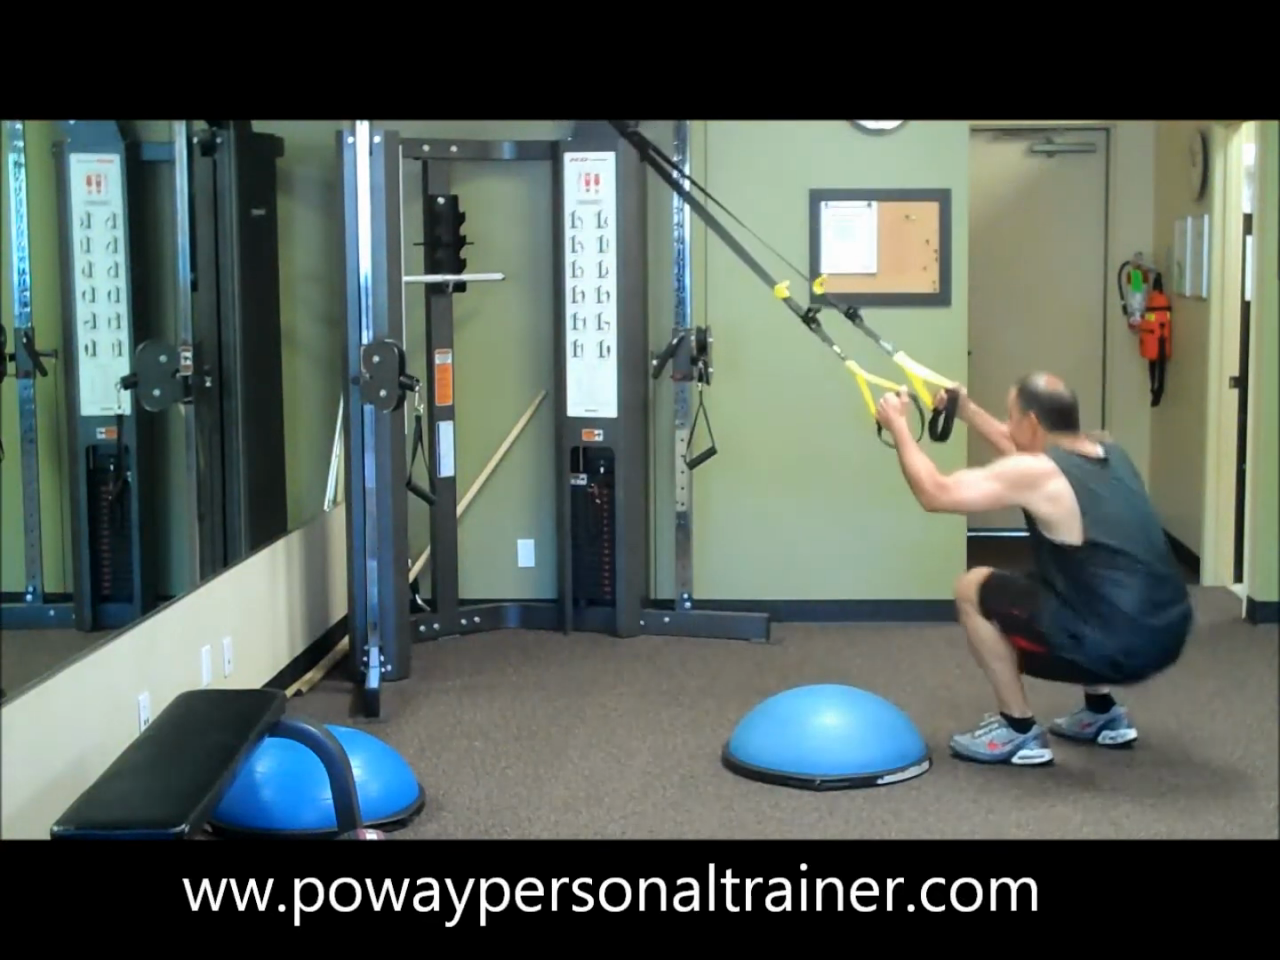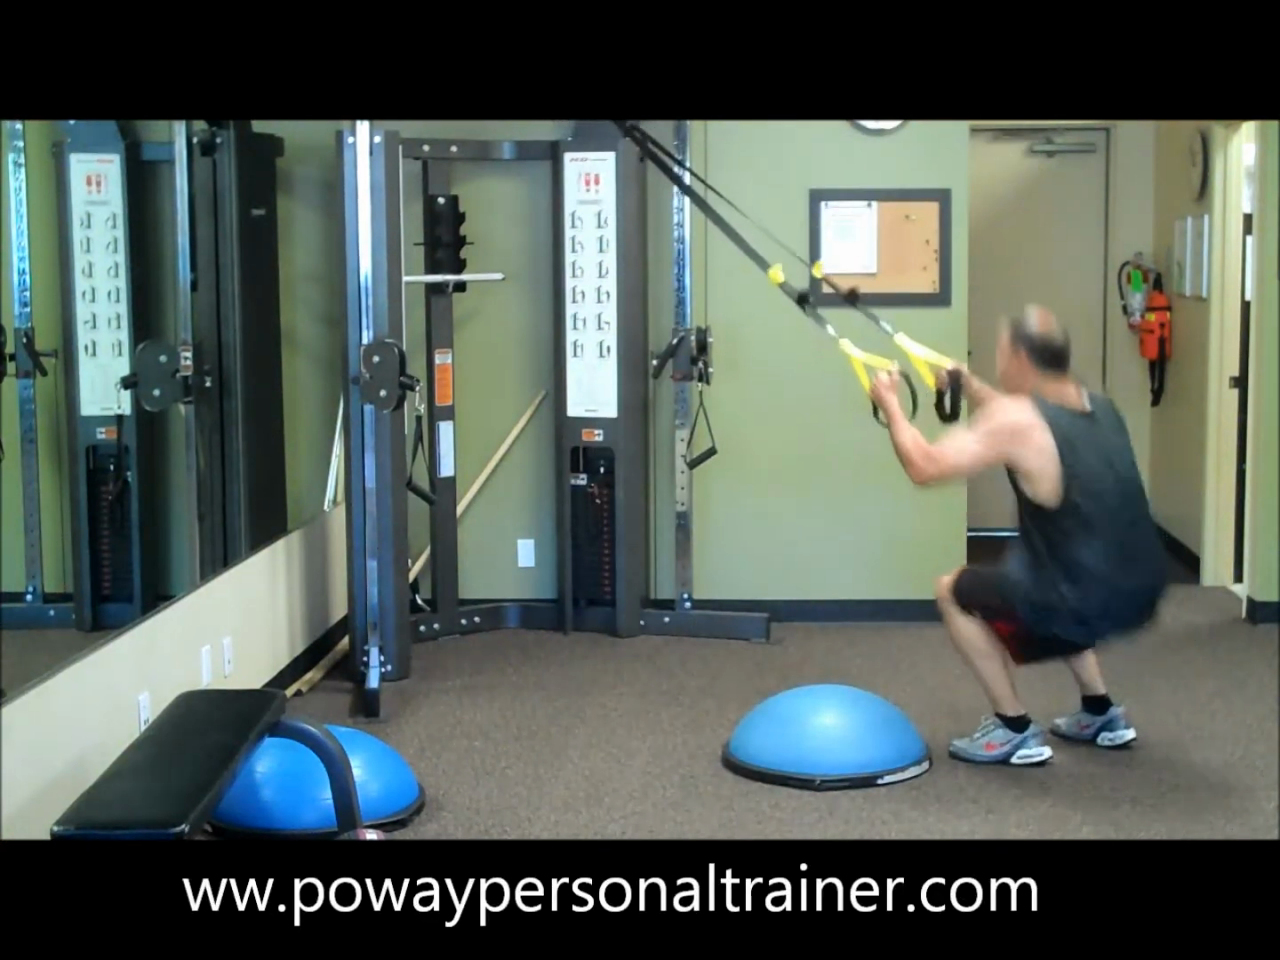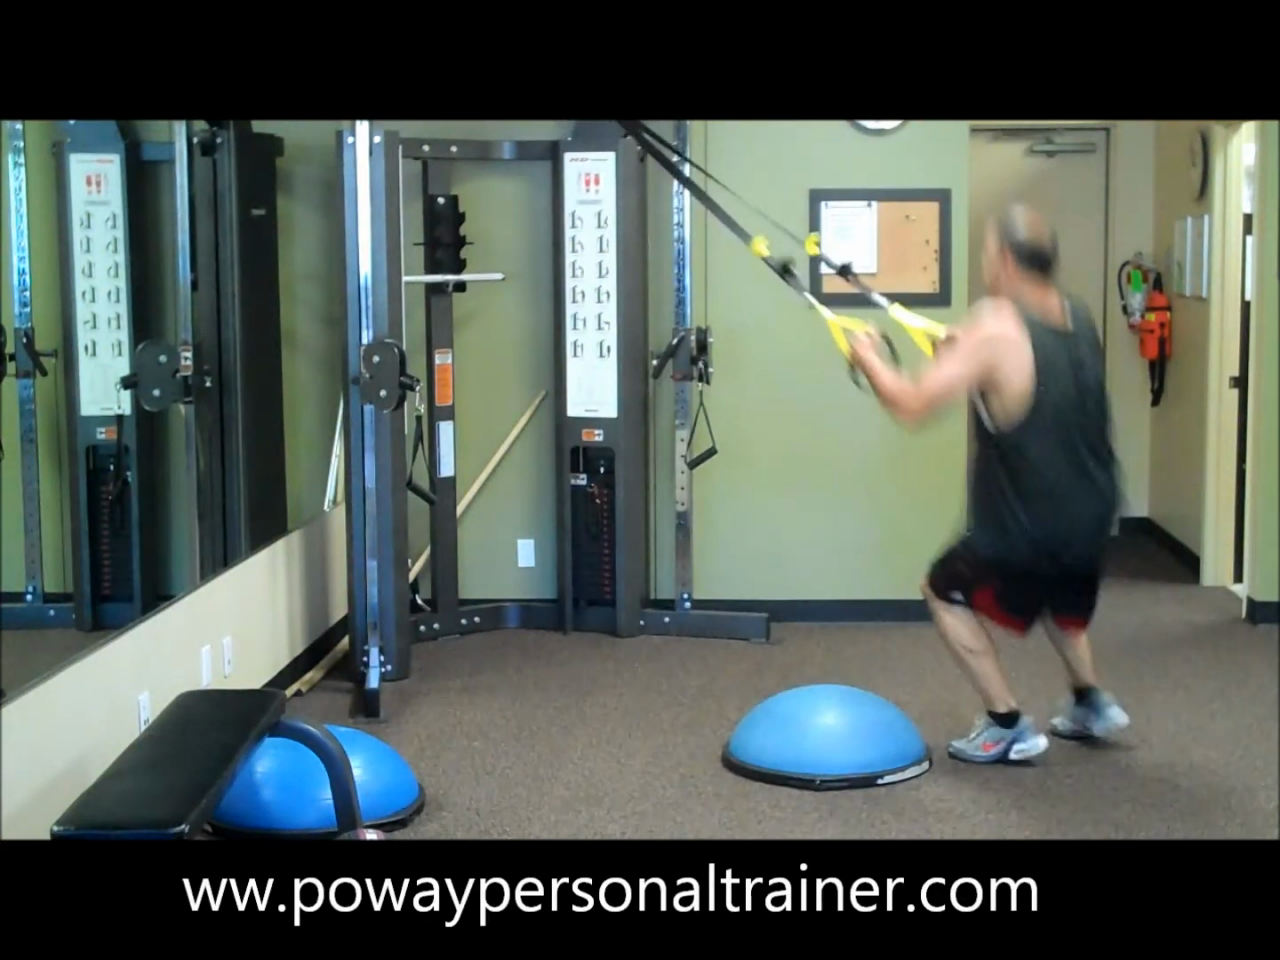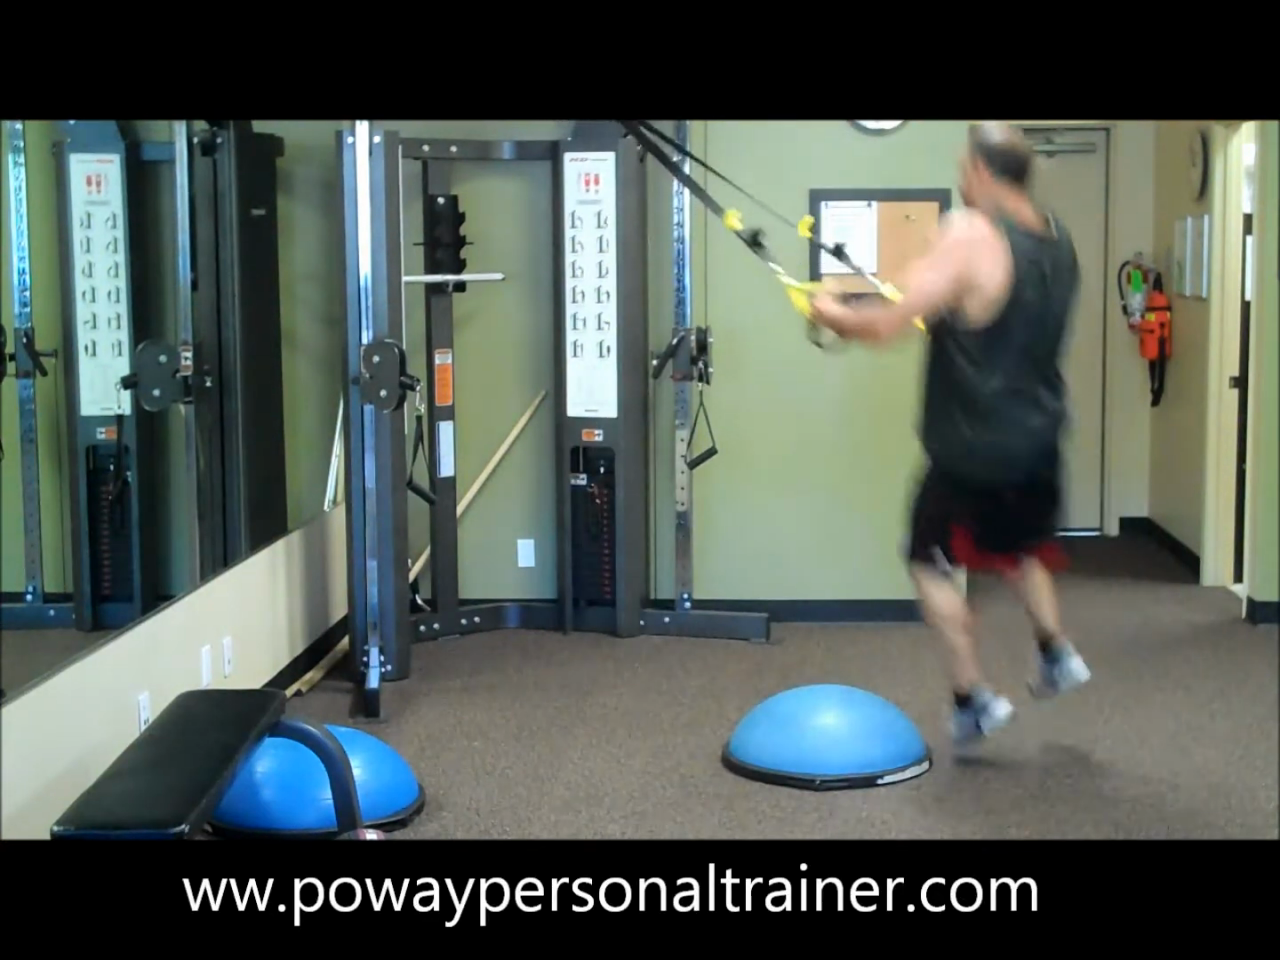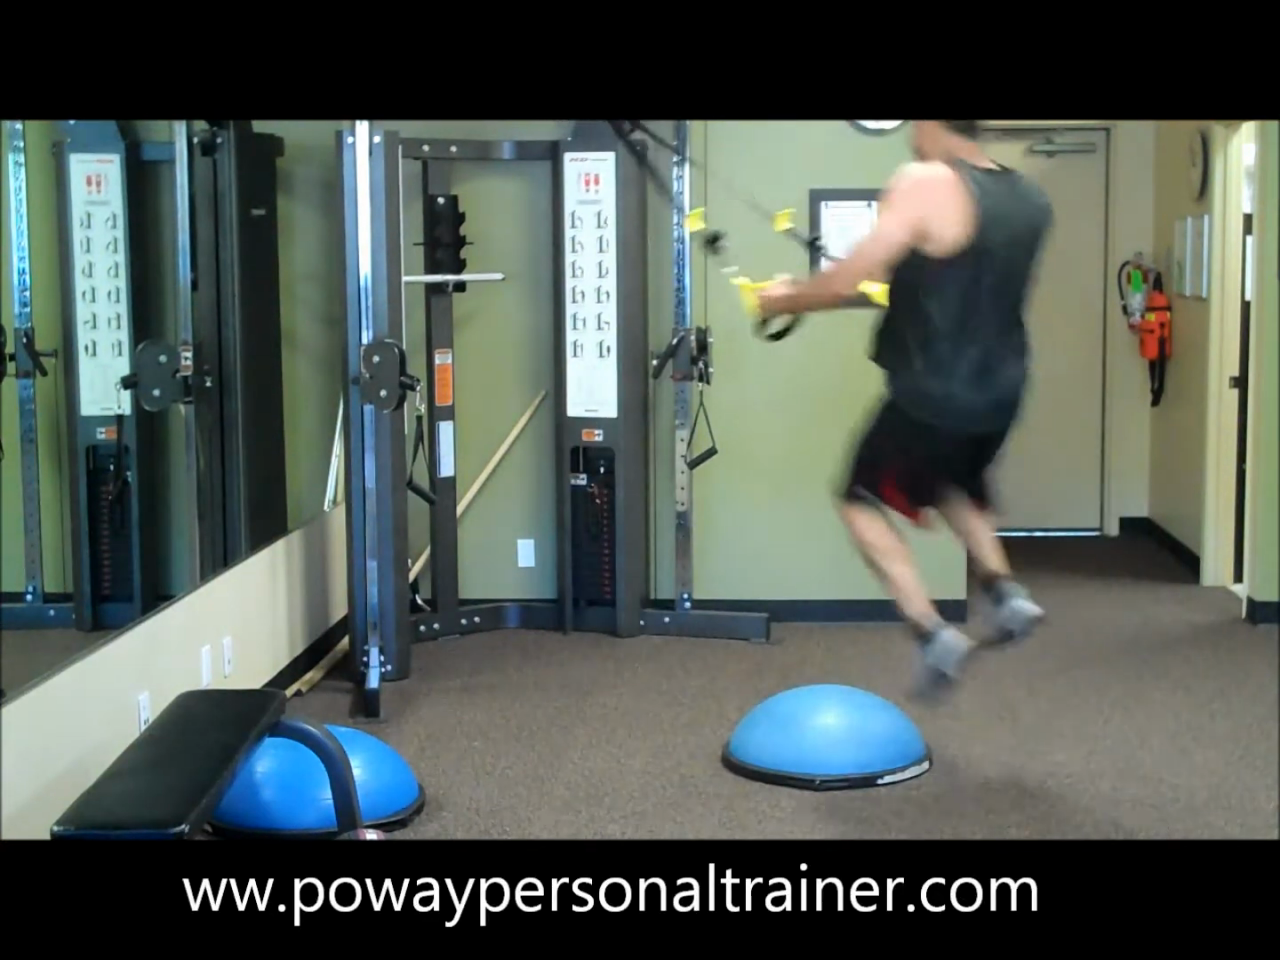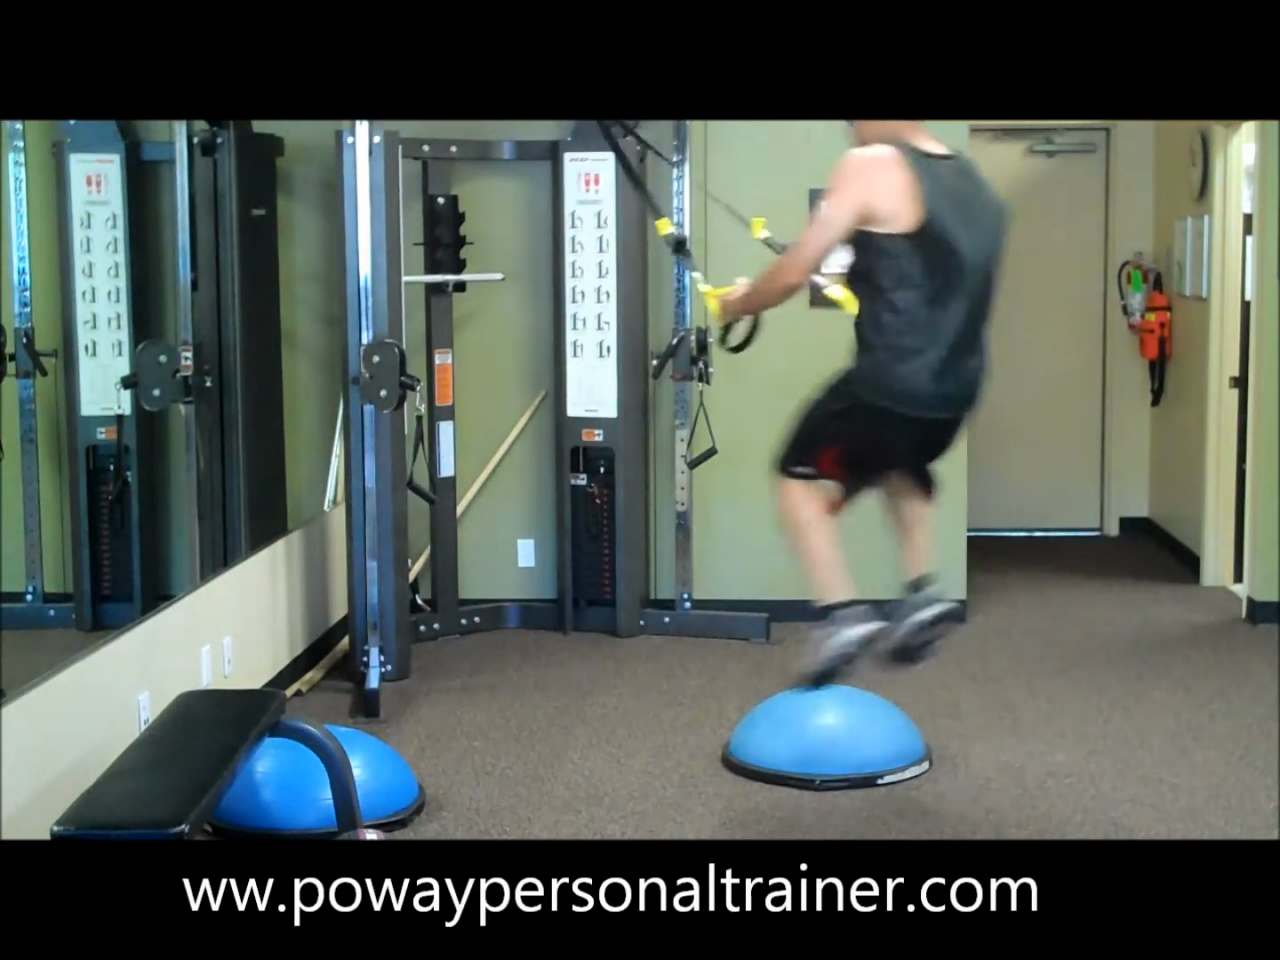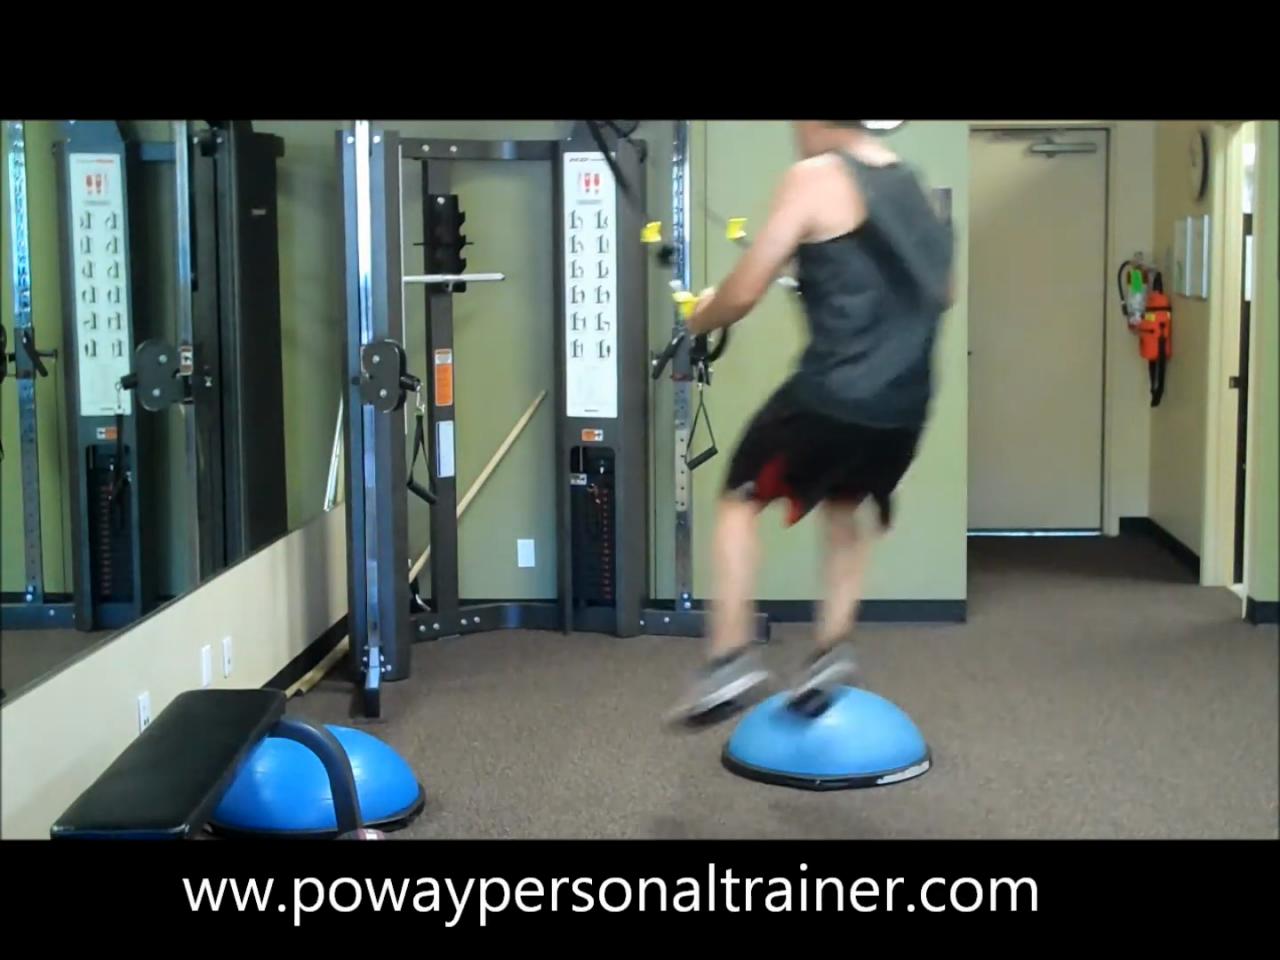
dt=0.1s
person 1, frame 1
left shoulder: (1037, 476)
right shoulder: (1108, 455)
left elbow: (936, 494)
left wrist: (898, 426)
right wrist: (966, 410)
left hip: (1123, 646)
right hip: (1169, 631)
left knee: (974, 591)
left ankle: (1019, 732)
right ankle: (1104, 713)
person 1, frame 2
left shoulder: (1017, 422)
right shoulder: (1100, 409)
left elbow: (926, 469)
left wrist: (888, 400)
right wrist: (968, 383)
left hip: (1091, 601)
right hip: (1139, 592)
left knee: (956, 594)
left ankle: (1016, 730)
right ankle: (1103, 713)
person 1, frame 3
left shoulder: (996, 327)
right shoulder: (1079, 321)
left elbow: (912, 405)
left wrist: (866, 356)
right wrist: (960, 347)
left hip: (1034, 528)
right hip: (1090, 521)
left knee: (946, 595)
right knee: (1057, 603)
left ankle: (1008, 727)
right ankle: (1092, 705)
person 1, frame 4
left shoulder: (968, 238)
right shoulder: (1057, 239)
left elbow: (887, 328)
left wrist: (831, 311)
right wrist: (943, 311)
left hip: (974, 449)
right hip: (1038, 439)
left knee: (930, 563)
right knee: (1021, 546)
left ankle: (975, 702)
right ankle: (1058, 654)
person 1, frame 5
left shoulder: (923, 185)
right shoulder: (1025, 198)
left elbow: (844, 281)
left wrist: (780, 300)
left hip: (935, 399)
right hip: (997, 395)
left knee: (860, 504)
right knee: (954, 483)
left ankle: (932, 632)
right ankle: (1003, 589)
person 1, frame 6
left shoulder: (870, 167)
right shoulder: (973, 180)
left elbow: (788, 275)
left wrist: (738, 303)
left hip: (890, 385)
right hip: (956, 388)
left knee: (795, 479)
right knee: (901, 474)
left ankle: (844, 612)
right ankle: (925, 590)
person 1, frame 7
left shoulder: (816, 177)
right shoulder: (913, 188)
left elbow: (744, 293)
right elbow: (939, 295)
left wrist: (701, 317)
left hip: (834, 393)
right hip: (905, 403)
left knee: (739, 502)
right knee: (844, 509)
left ankle: (730, 659)
right ankle: (830, 649)
